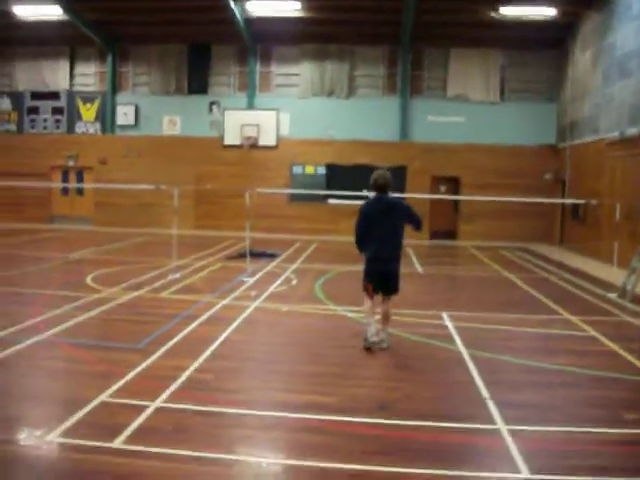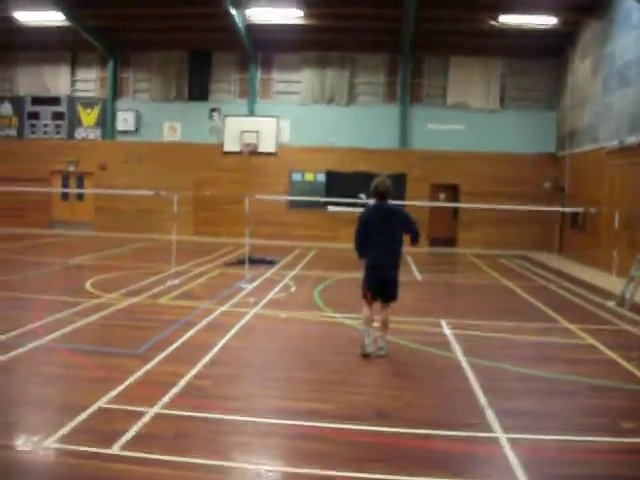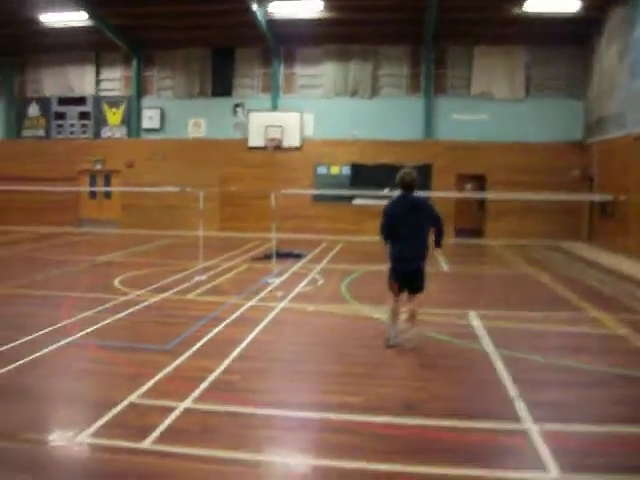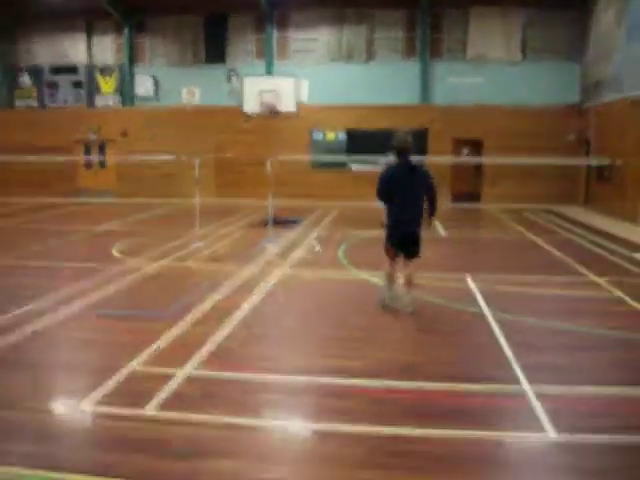
dt=0.1s
person 1, frame 1
left shoulder: (366, 208)
right shoulder: (400, 206)
left elbow: (359, 234)
right elbow: (418, 223)
left wrist: (363, 250)
right wrist: (415, 226)
left hip: (373, 260)
right hip: (392, 262)
left knee: (370, 297)
right knee: (386, 300)
left ankle: (371, 334)
right ankle: (383, 337)
person 1, frame 2
left shoulder: (366, 215)
right shoulder: (400, 214)
left elbow: (359, 241)
right elbow: (415, 234)
left wrist: (363, 256)
right wrist: (413, 241)
left hip: (372, 267)
right hip: (391, 269)
left knee: (368, 304)
right knee: (385, 307)
left ankle: (368, 343)
right ankle: (381, 345)
person 1, frame 3
left shoulder: (392, 207)
right shoulder: (426, 206)
left elbow: (385, 232)
right elbow: (439, 226)
left wrist: (391, 242)
right wrist: (438, 243)
left hip: (399, 259)
right hip: (418, 260)
left knee: (395, 296)
right knee: (412, 298)
left ankle: (392, 335)
person 1, frame 4
left shoulder: (389, 173)
right shoulder: (421, 172)
left elbow: (381, 195)
right elbow: (431, 196)
right wrist: (431, 215)
left hip: (395, 224)
right hip: (413, 225)
left knee: (392, 261)
right knee: (408, 263)
left ankle: (389, 298)
right ankle: (407, 301)
